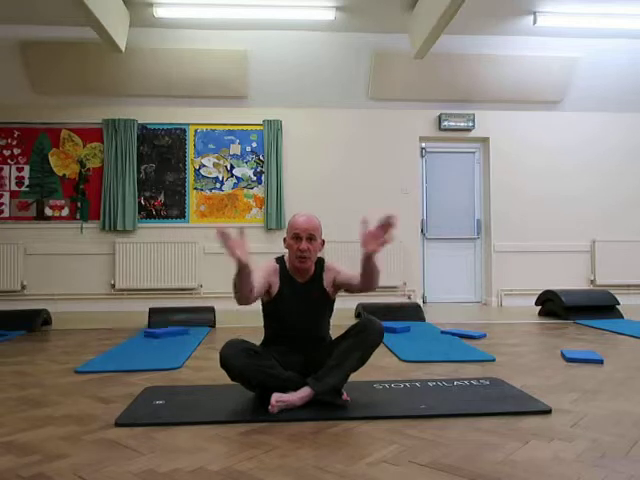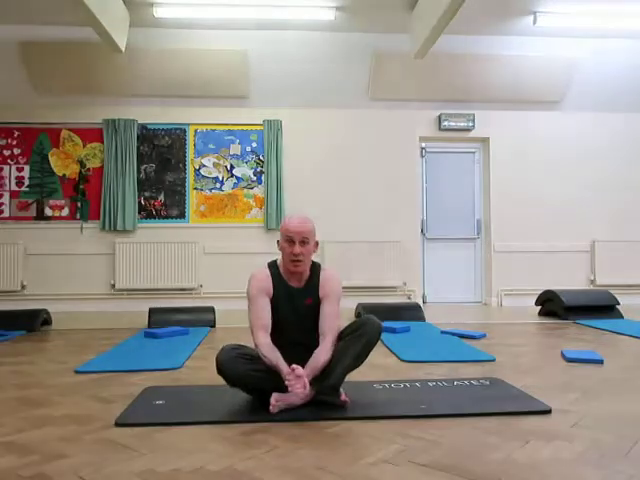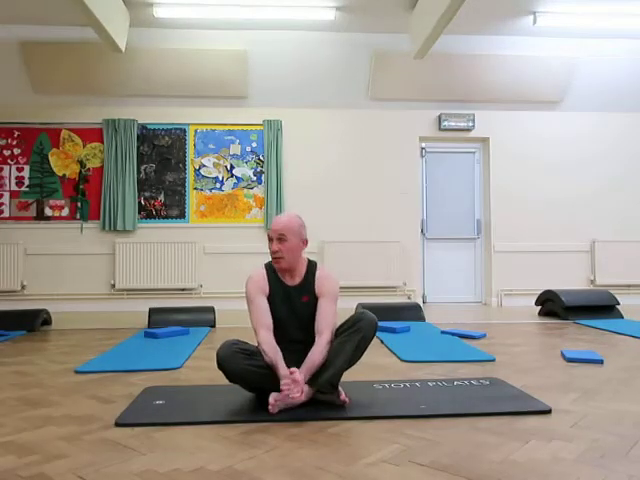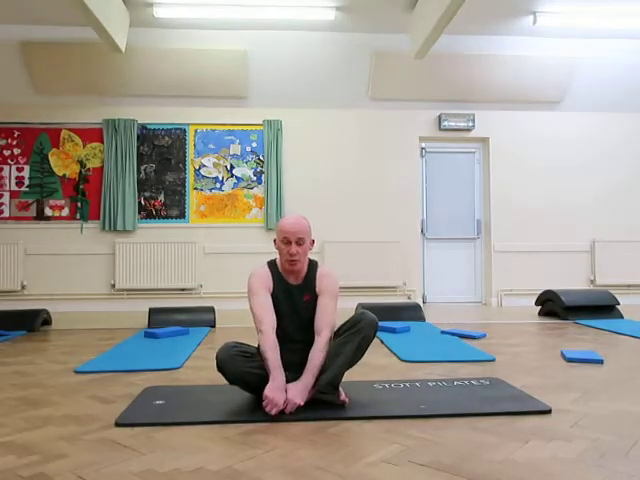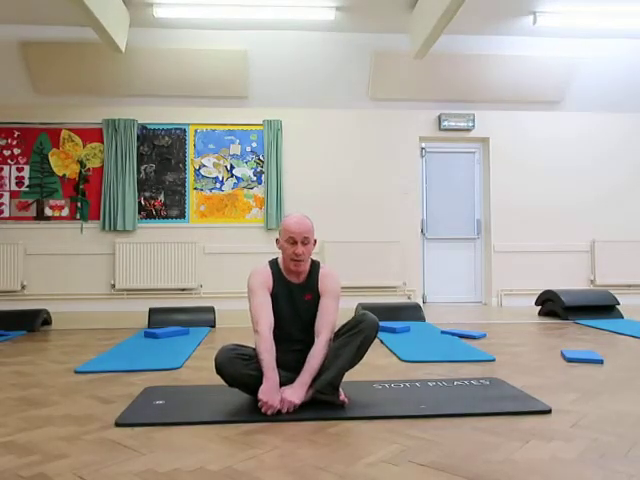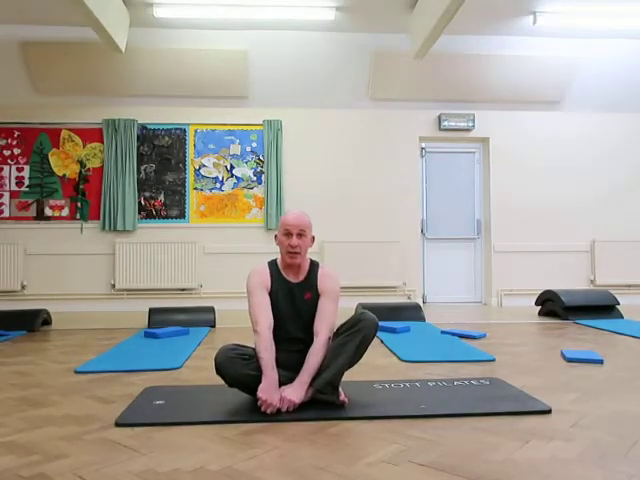
dt=0.7s
person 1, frame 1
left shoulder: (329, 274)
right shoulder: (271, 272)
left elbow: (366, 285)
right elbow: (244, 298)
left wrist: (368, 257)
right wrist: (243, 265)
left hip: (320, 359)
right hip: (277, 360)
left knee: (372, 328)
right knee: (231, 353)
left ankle: (304, 393)
right ankle: (322, 388)
person 1, frame 2
left shoulder: (328, 280)
right shoulder: (261, 279)
left elbow: (328, 338)
right elbow: (261, 336)
left wrist: (306, 373)
right wrist: (285, 371)
left hip: (315, 362)
right hip: (277, 363)
left knee: (370, 326)
right knee: (227, 358)
left ankle: (305, 393)
right ankle: (322, 390)
person 1, frame 3
left shoulder: (324, 280)
right shoulder: (258, 280)
left elbow: (324, 337)
right elbow: (264, 334)
left wrist: (302, 375)
right wrist: (283, 372)
left hip: (314, 361)
right hip: (276, 362)
left knee: (366, 320)
right knee: (227, 353)
left ankle: (308, 390)
right ankle: (319, 389)
person 1, frame 4
left shoulder: (325, 278)
right shoulder: (261, 277)
left elbow: (323, 334)
right elbow: (265, 330)
left wrist: (305, 383)
right wrist: (277, 379)
left hip: (314, 358)
right hip: (277, 359)
left knee: (367, 321)
right knee: (227, 355)
left ankle: (311, 388)
right ankle: (320, 389)
person 1, frame 5
left shoulder: (327, 278)
right shoulder: (261, 276)
left elbow: (323, 336)
right elbow: (263, 331)
left wrist: (300, 385)
right wrist: (270, 381)
left hip: (314, 359)
right hip: (277, 360)
left knee: (368, 322)
right knee: (225, 358)
left ankle: (308, 390)
right ankle: (319, 389)
person 1, frame 6
left shoulder: (326, 279)
right shoulder: (260, 277)
left elbow: (322, 336)
right elbow: (262, 330)
left wrist: (300, 384)
right wrist: (269, 379)
left hip: (314, 360)
right hip: (277, 361)
left knee: (367, 321)
right knee: (225, 358)
left ankle: (308, 390)
right ankle: (320, 390)
